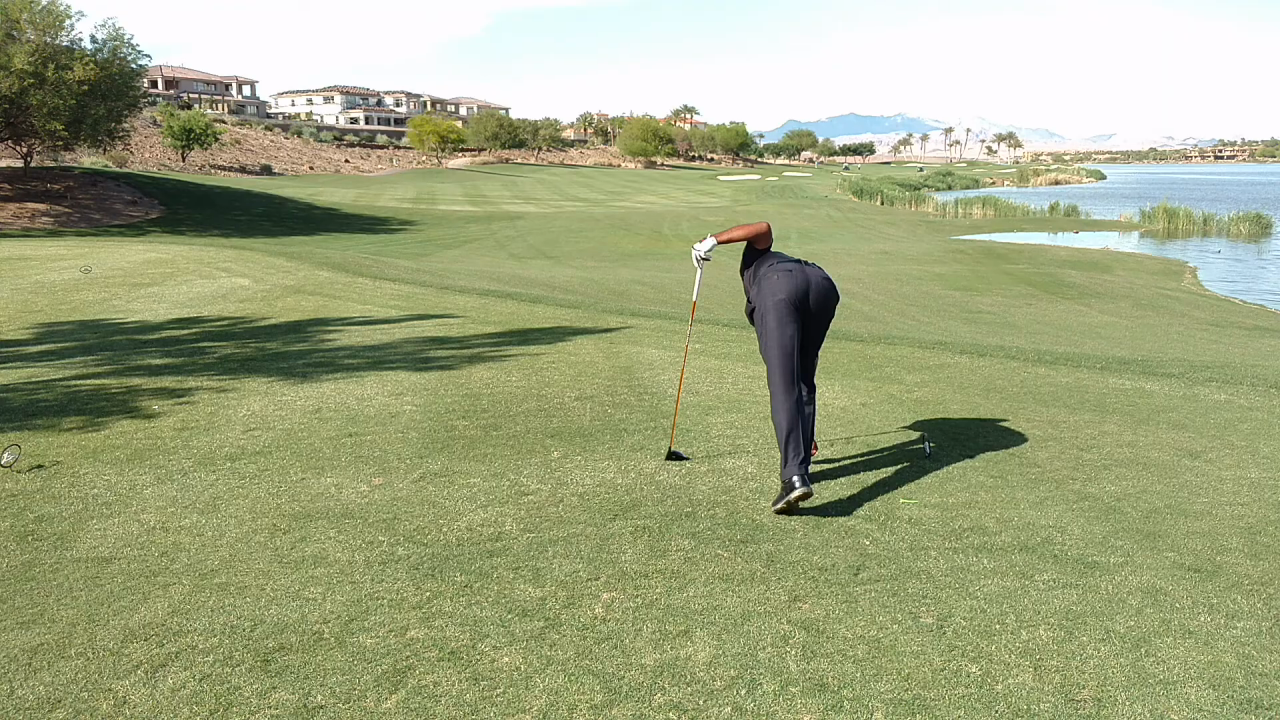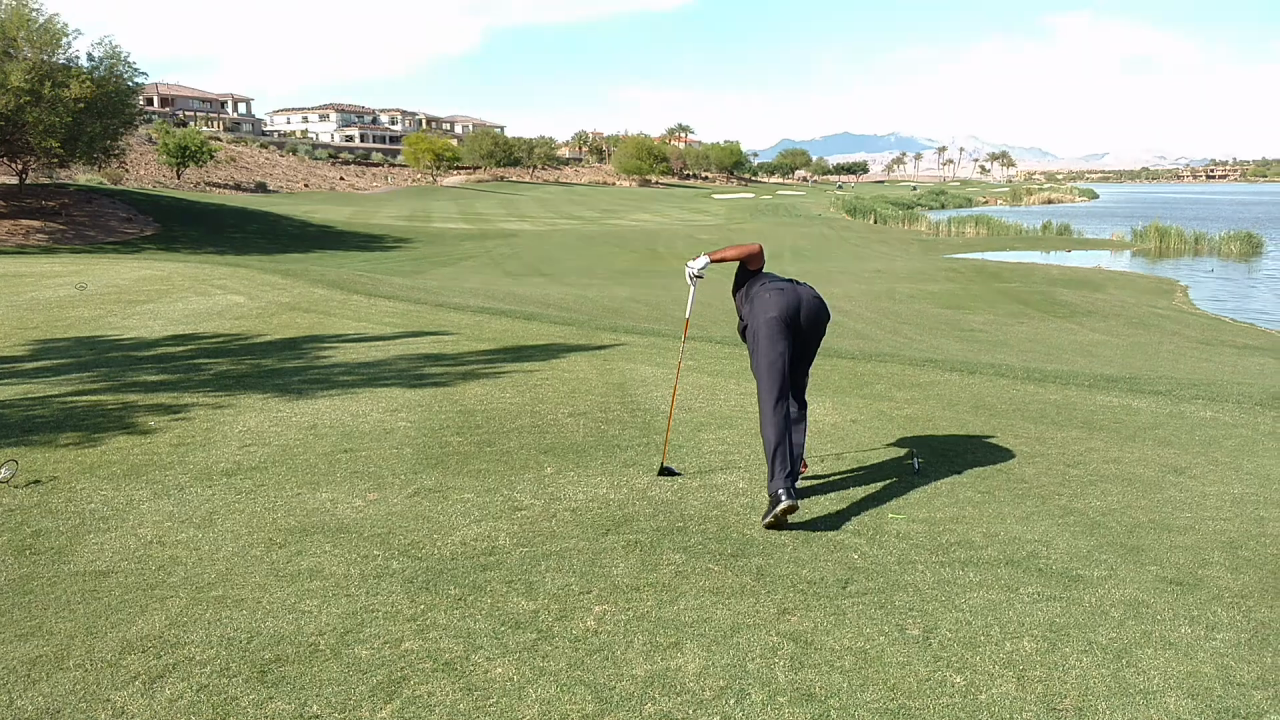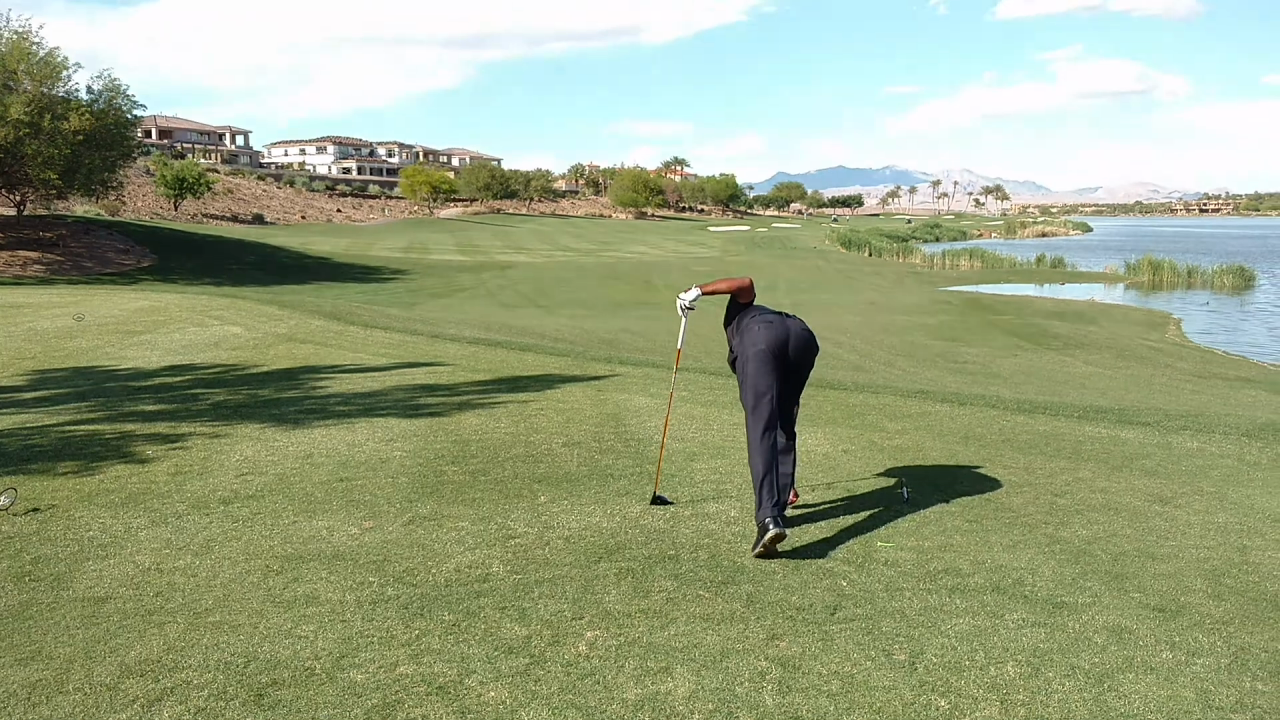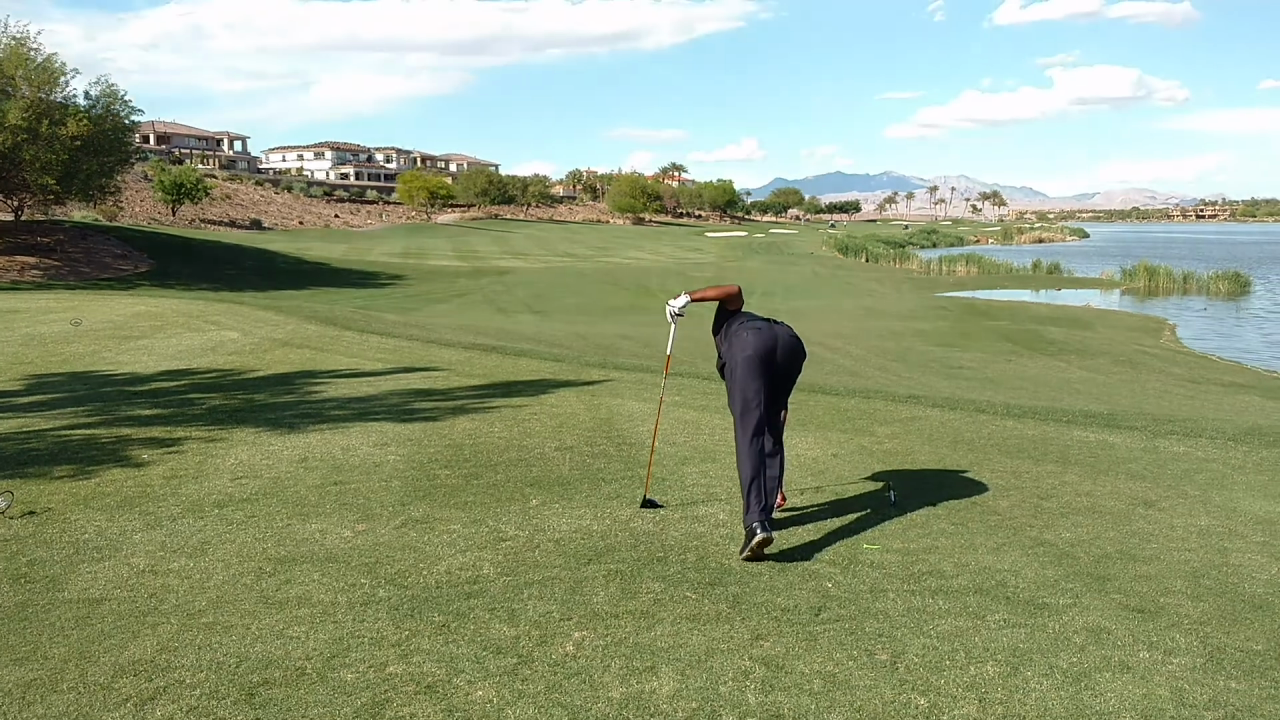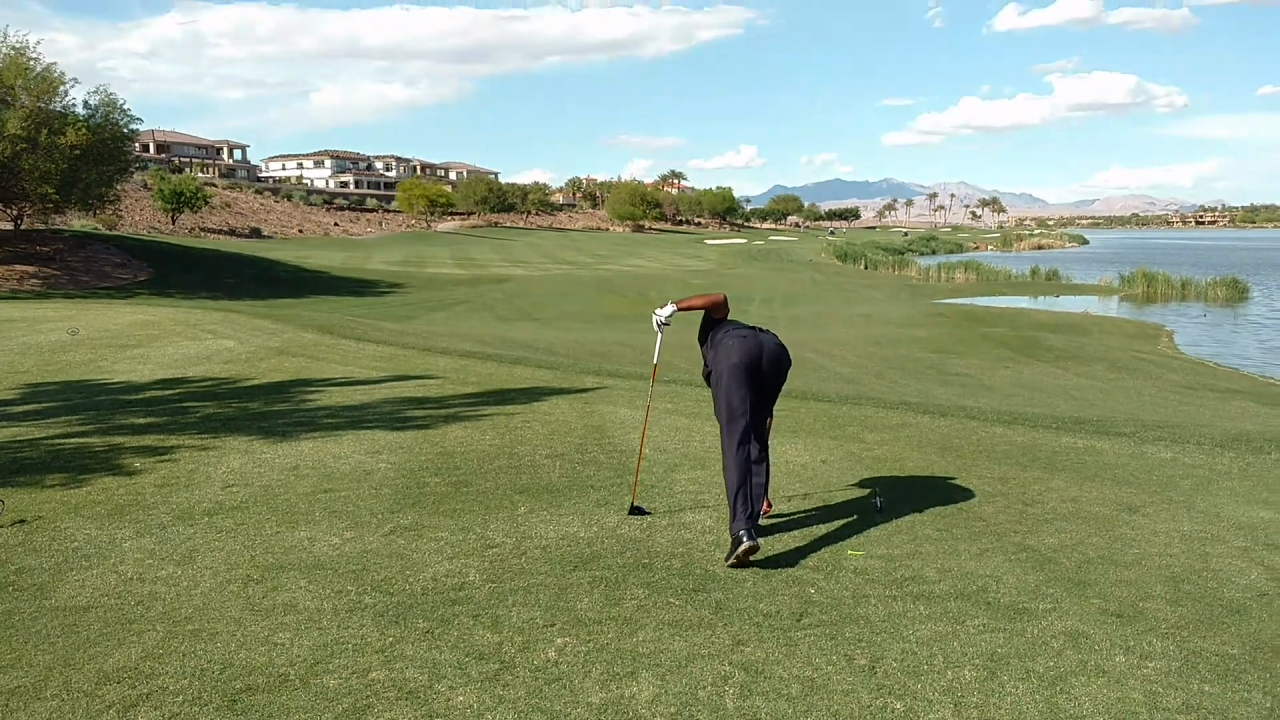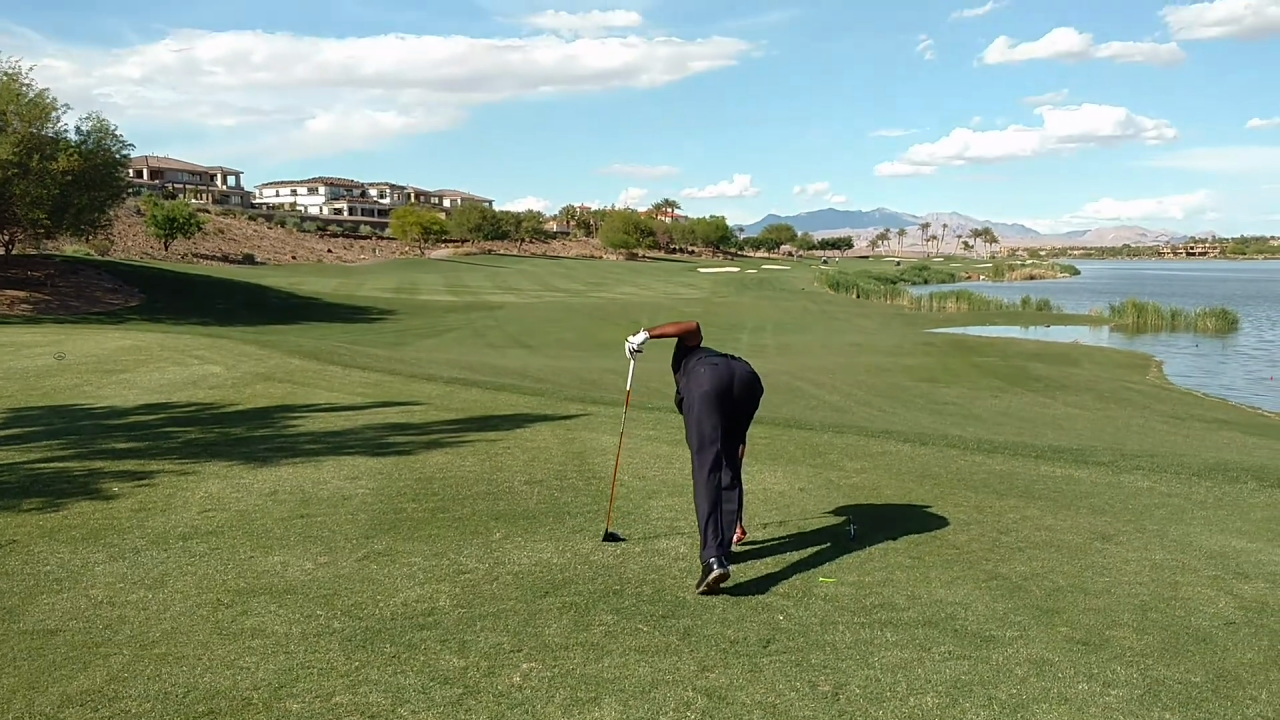
dt=0.2s
person 1, frame 1
left shoulder: (757, 261)
left elbow: (763, 229)
right elbow: (806, 370)
left wrist: (714, 240)
left hip: (778, 285)
right hip: (823, 286)
left knee: (783, 385)
right knee: (804, 379)
left ankle: (795, 476)
right ankle: (799, 466)
person 1, frame 2
left shoulder: (749, 282)
left elbow: (756, 250)
right elbow: (800, 382)
left wrist: (707, 258)
left hip: (770, 304)
right hip: (814, 305)
left knee: (772, 401)
right knee: (794, 396)
left ankle: (781, 490)
right ankle: (787, 481)
person 1, frame 3
left shoulder: (740, 314)
left elbow: (746, 284)
right elbow: (792, 417)
left wrist: (698, 291)
right wrist: (789, 486)
left hip: (759, 336)
right hip: (803, 337)
left knee: (760, 430)
right knee: (784, 428)
left ankle: (769, 519)
right ankle: (777, 509)
person 1, frame 4
left shoulder: (729, 320)
left elbow: (734, 291)
right elbow: (779, 422)
left wrist: (687, 297)
right wrist: (777, 489)
left hip: (748, 342)
right hip: (791, 343)
left knee: (749, 435)
right knee: (770, 431)
left ankle: (756, 523)
right ankle: (764, 512)
person 1, frame 5
left shoulder: (715, 329)
left elbow: (720, 300)
right elbow: (765, 427)
left wrist: (674, 307)
right wrist: (763, 496)
left hip: (734, 351)
right hip: (776, 352)
left knee: (735, 443)
right knee: (756, 439)
left ankle: (743, 531)
right ankle: (750, 519)
person 1, frame 6
left shoulder: (688, 357)
left elbow: (693, 328)
right elbow: (737, 461)
left wrist: (646, 334)
right wrist: (736, 523)
left hip: (706, 378)
right hip: (748, 380)
left knee: (706, 469)
right knee: (729, 466)
left ankle: (713, 558)
right ankle: (723, 546)
